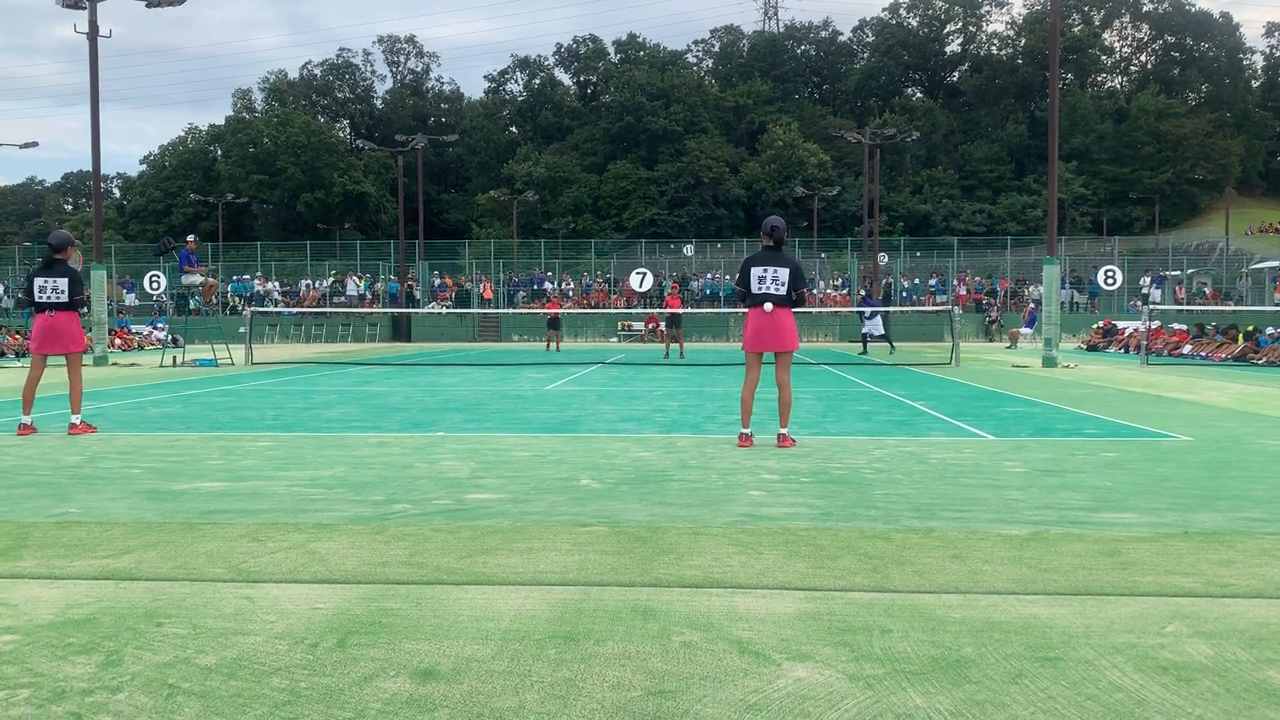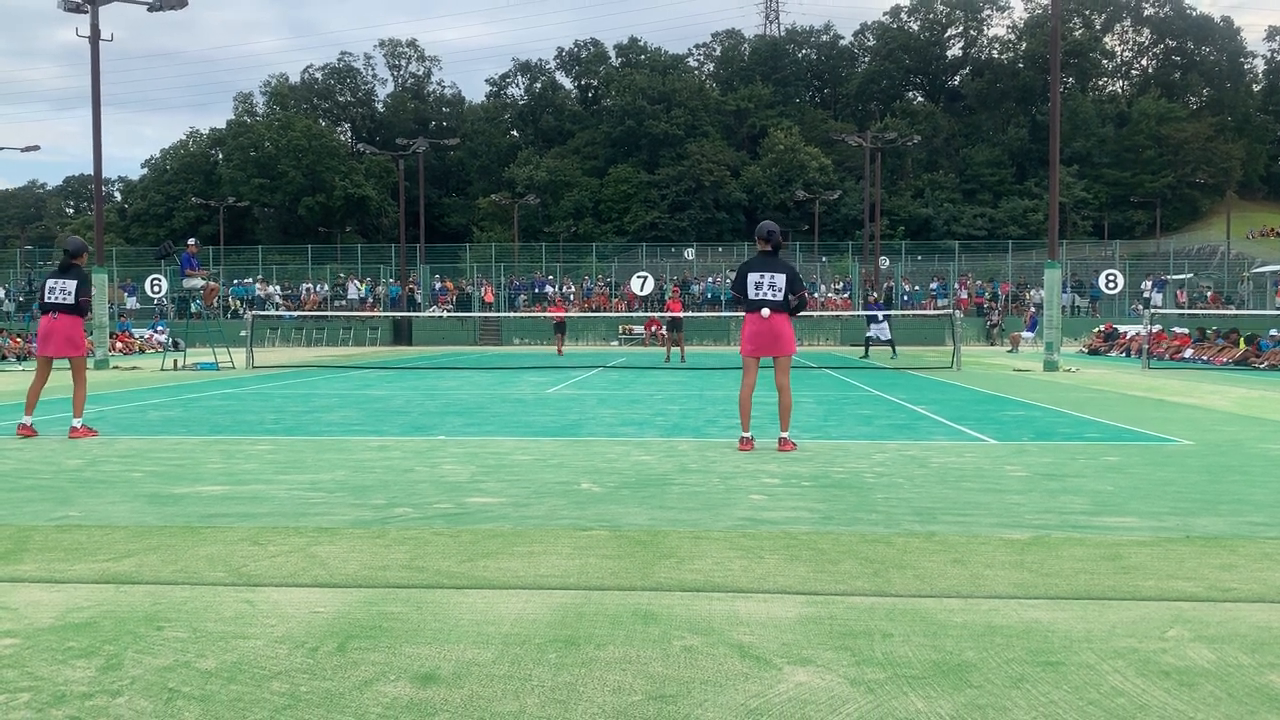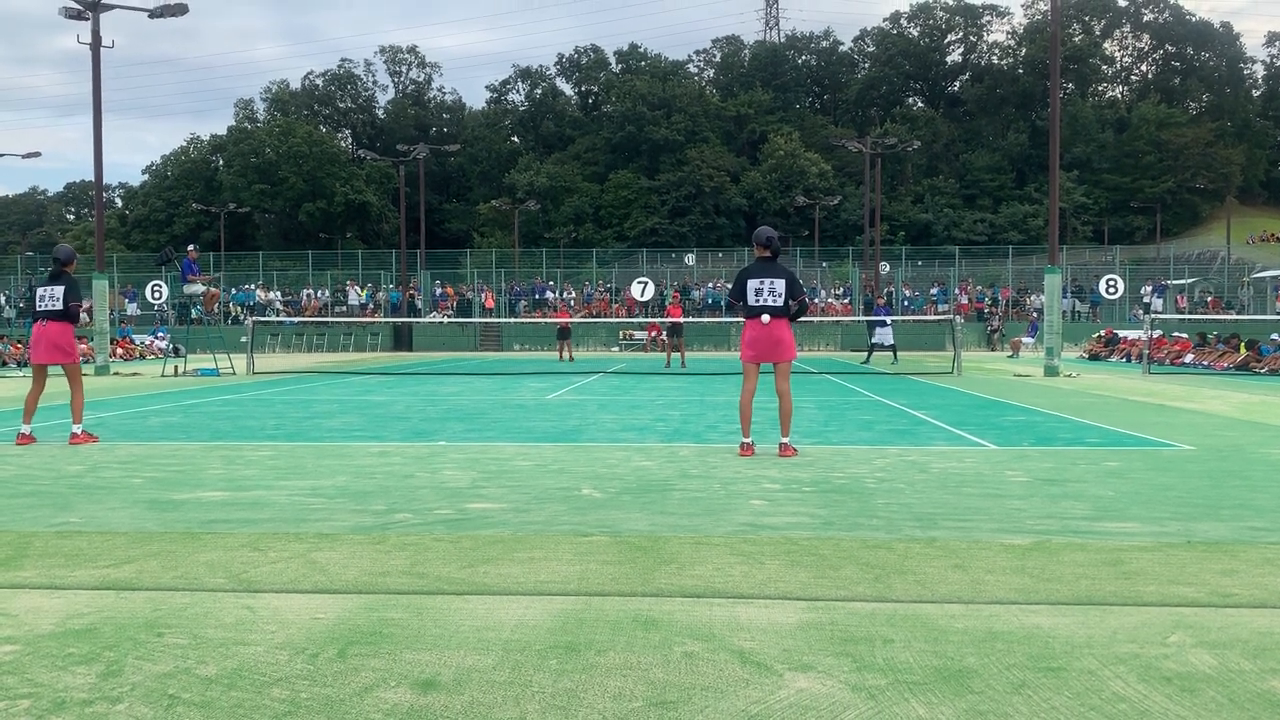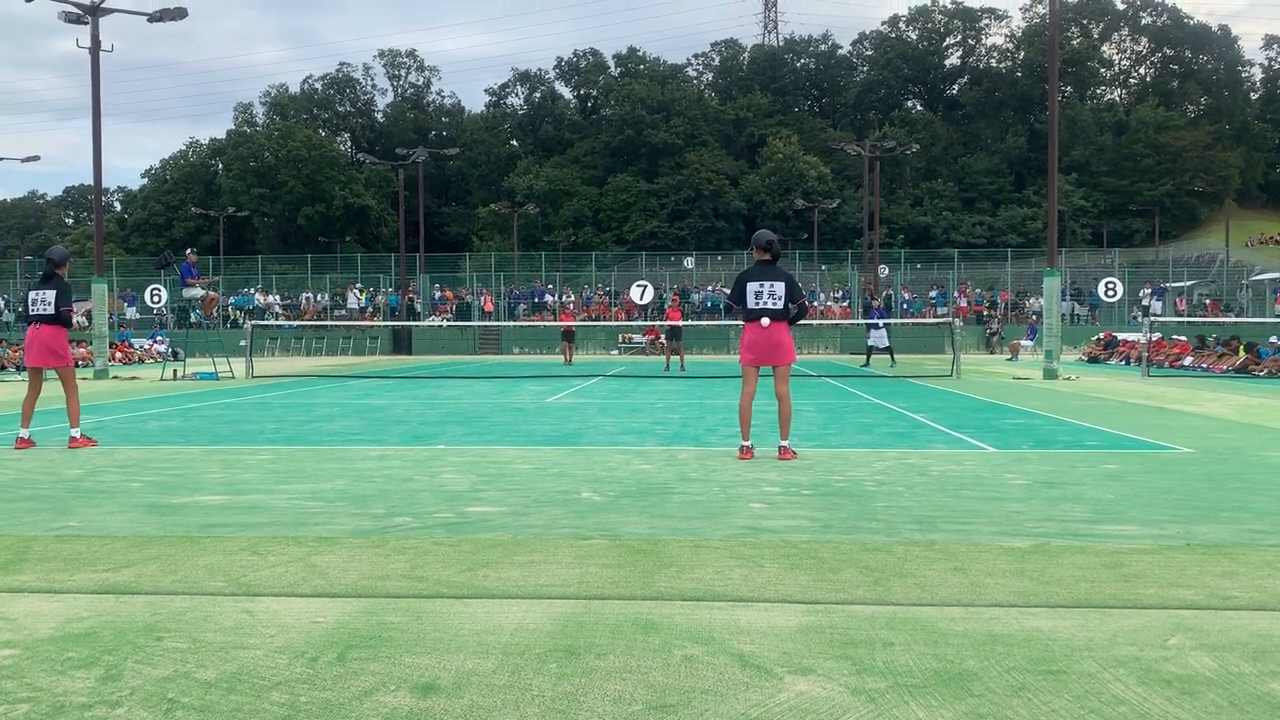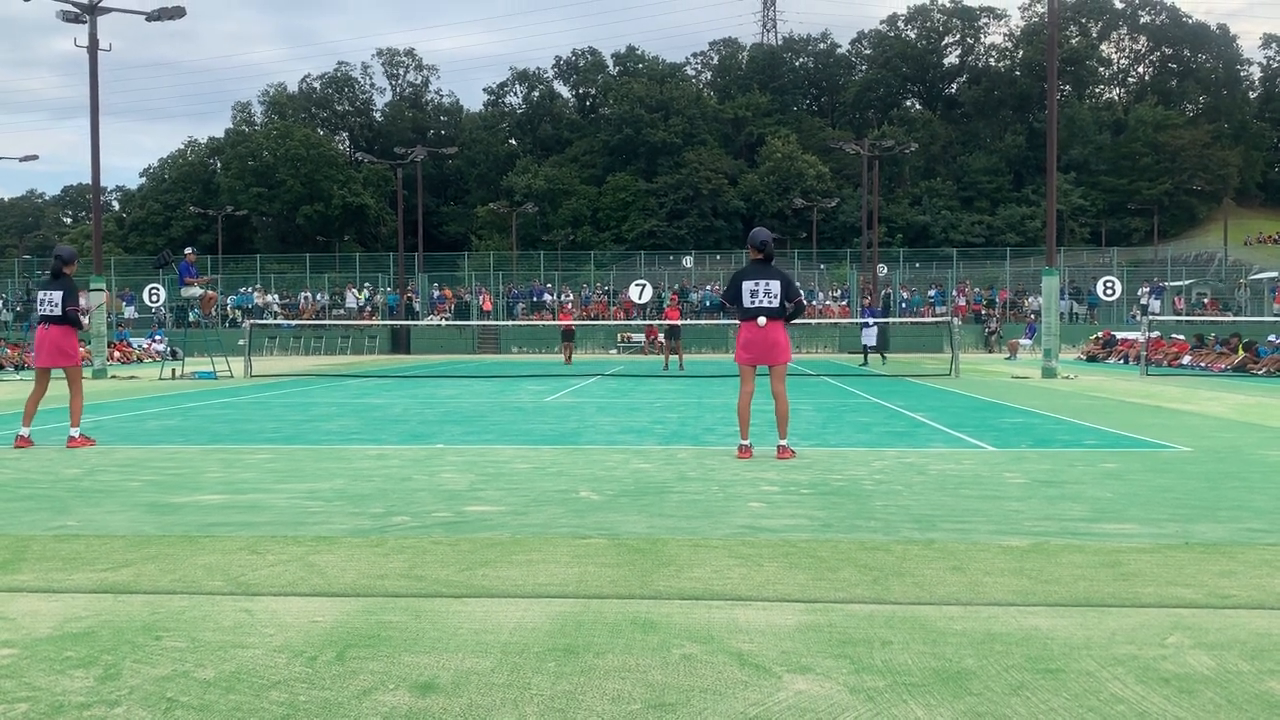
dt=0.4s
person 1, frame 1
left shoulder: (750, 262)
right shoulder: (792, 264)
left elbow: (740, 296)
right elbow: (801, 300)
left hip: (756, 320)
right hip: (783, 321)
left knee: (751, 379)
right knee: (783, 380)
left ankle: (745, 433)
right ankle: (783, 434)
person 1, frame 2
left shoulder: (747, 267)
right shoulder: (787, 269)
left elbow: (736, 299)
right elbow: (802, 302)
left hip: (753, 325)
right hip: (780, 326)
left knee: (748, 383)
right knee: (783, 384)
left ankle: (746, 437)
right ankle: (784, 438)
person 1, frame 3
left shoulder: (745, 273)
right shoulder: (786, 274)
left elbow: (732, 305)
right elbow: (803, 306)
right wrist: (788, 318)
left hip: (753, 331)
right hip: (780, 331)
left knee: (748, 388)
right knee: (783, 389)
left ankle: (746, 442)
right ankle: (785, 443)
person 1, frame 4
left shoulder: (745, 276)
right shoulder: (786, 277)
left elbow: (731, 307)
right elbow: (803, 308)
right wrist: (788, 322)
left hip: (753, 335)
right hip: (780, 335)
left knee: (748, 391)
right knee: (783, 392)
left ankle: (745, 445)
right ankle: (784, 446)
person 1, frame 5
left shoulder: (740, 275)
right shoulder: (780, 275)
left elbow: (725, 306)
right elbow: (800, 306)
right wrist: (784, 319)
left hip: (749, 334)
right hip: (775, 334)
left knee: (746, 391)
right knee: (779, 391)
left ankle: (744, 445)
right ankle: (783, 445)
person 2, frame 1
left shoulder: (36, 272)
right shoulder: (71, 273)
left elbow: (28, 301)
right elbow: (80, 303)
left hip: (43, 322)
right hip: (67, 321)
left knee: (34, 374)
right knee: (75, 375)
left ankle: (25, 422)
right ankle: (76, 422)
person 2, frame 2
left shoulder: (51, 276)
right shoulder: (82, 276)
left elbow: (41, 303)
right elbow: (83, 306)
left wrist: (56, 307)
right wrist: (85, 314)
left hip: (47, 324)
right hip: (70, 325)
left knee: (40, 378)
right knee: (80, 379)
left ankle: (25, 423)
right ankle: (77, 426)
person 2, frame 3
left shoulder: (42, 284)
right shoulder: (70, 282)
left elbow: (35, 313)
right elbow: (73, 311)
right wrist: (76, 321)
left hip: (39, 331)
right hip: (61, 332)
left knee: (37, 386)
right knee: (76, 385)
left ankle: (24, 432)
right ankle: (77, 432)
person 2, frame 4
left shoulder: (34, 286)
right shoulder: (62, 285)
left elbow: (29, 316)
right elbow: (64, 316)
right wrist: (71, 324)
left hip: (33, 335)
right hip: (54, 336)
left knee: (33, 390)
right knee: (71, 389)
left ankle: (23, 436)
right ankle: (75, 436)
person 2, frame 5
left shoulder: (44, 284)
right shoulder: (69, 284)
left elbow: (43, 312)
right elbow: (71, 315)
left wrist: (77, 312)
right wrist: (81, 324)
left hip: (42, 334)
right hip: (63, 335)
left knee: (39, 389)
right knee: (76, 389)
left ankle: (23, 435)
right ankle: (75, 436)
